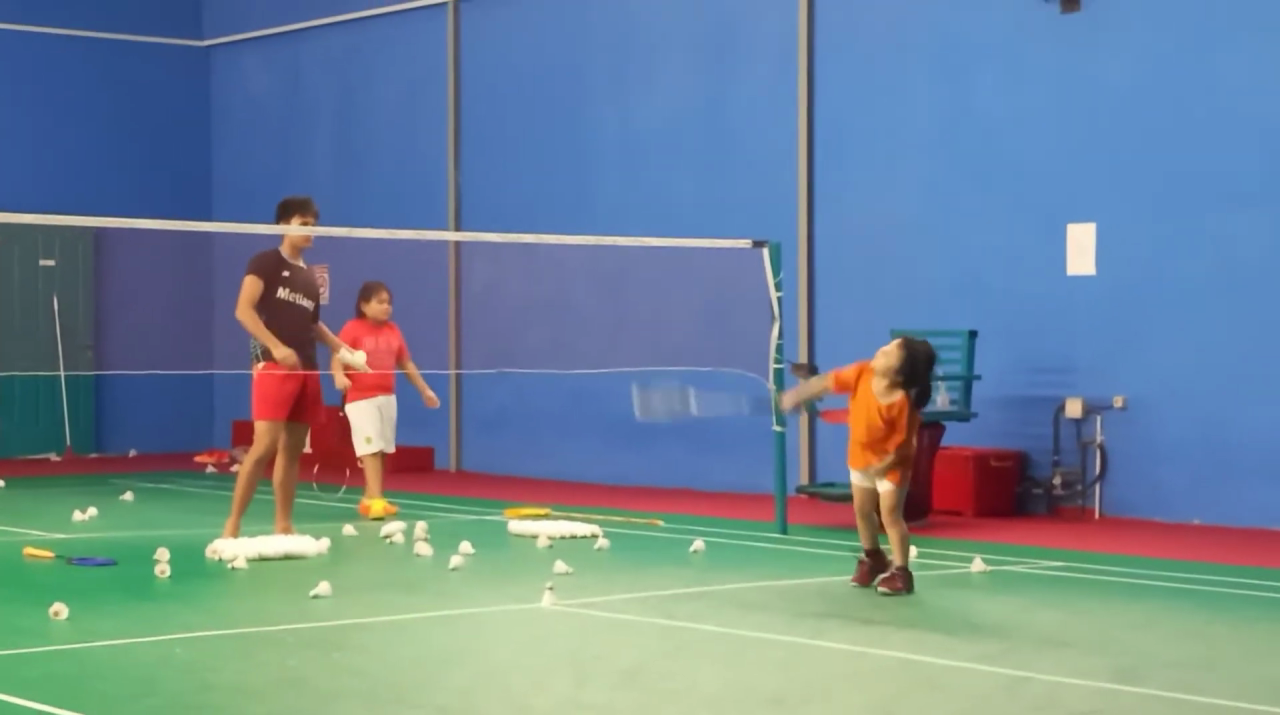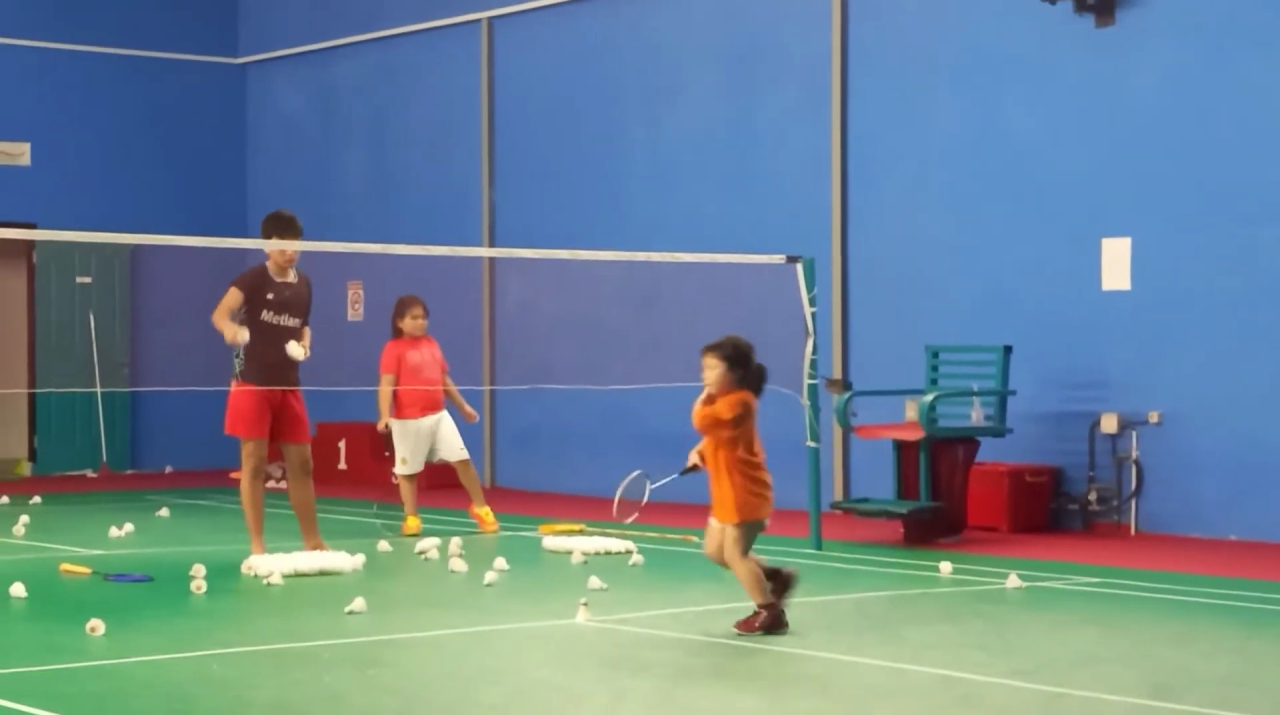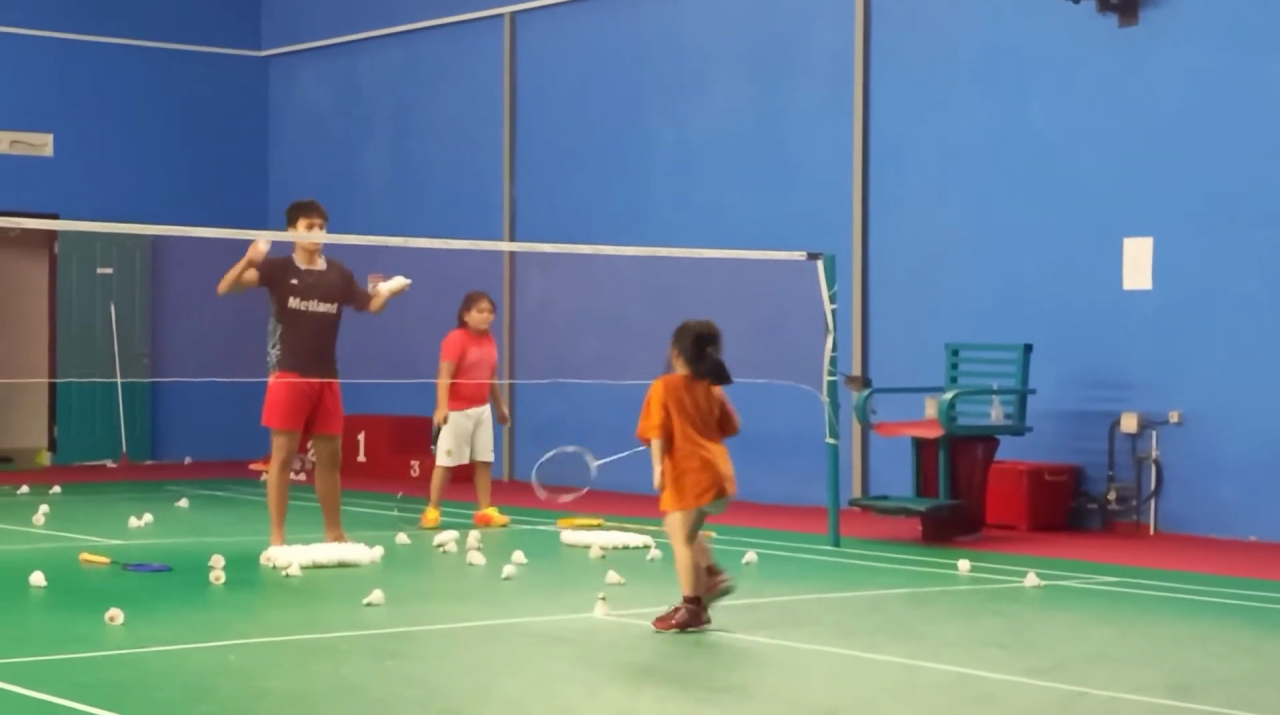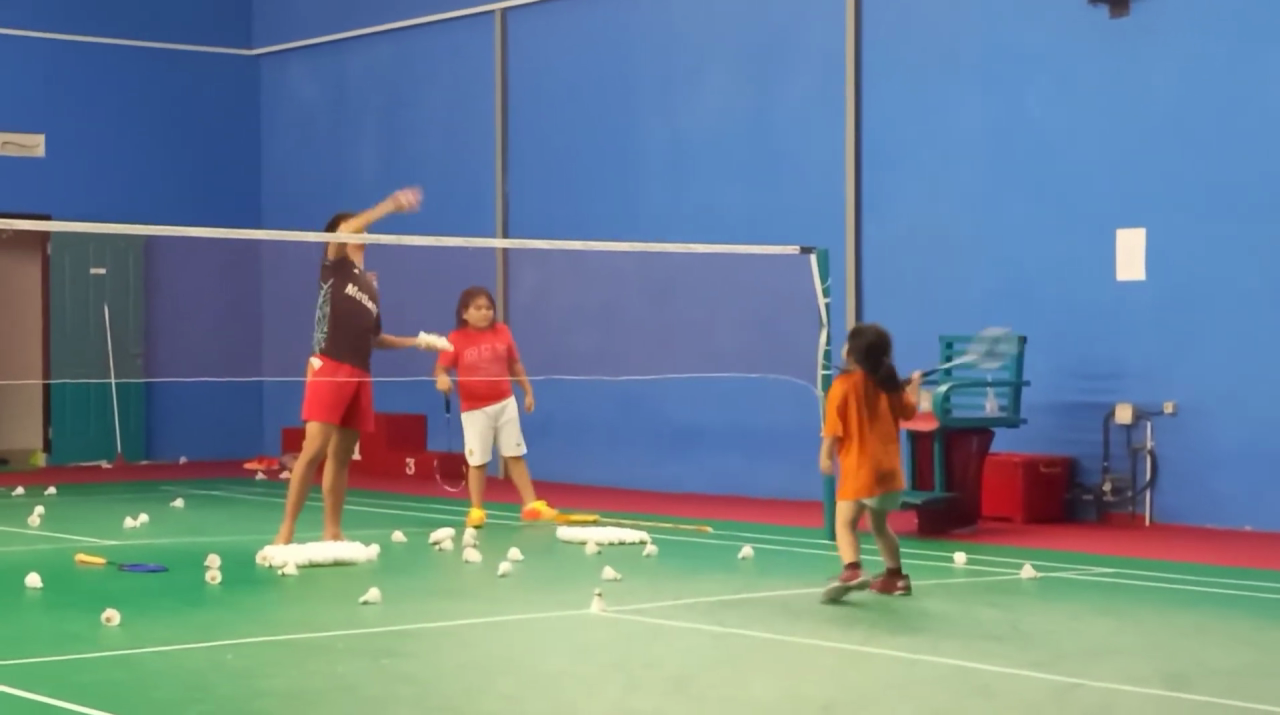
dt=1s
person 1, frame 1
left shoulder: (310, 277)
right shoulder: (265, 262)
right elbow: (243, 309)
left wrist: (343, 348)
right wrist: (275, 347)
left hip: (307, 370)
right hip: (274, 367)
left knee: (292, 449)
right knee: (264, 445)
left ankle: (283, 525)
right ankle: (232, 523)
person 1, frame 2
left shoulder: (303, 285)
right shoulder: (253, 279)
right elbow: (220, 313)
left wrist: (303, 344)
right wrist: (230, 327)
left hip: (289, 386)
right hip: (252, 385)
left knee: (302, 464)
right knee: (254, 464)
left ankle: (313, 542)
right ankle: (257, 546)
person 1, frame 3
left shoulder: (338, 274)
right shoulder: (278, 269)
left elbow: (371, 304)
right elbow: (224, 289)
left wrist: (390, 289)
right wrist: (247, 260)
left hip: (326, 378)
right hip: (289, 376)
left knee: (330, 457)
right knee: (283, 456)
left ankle: (334, 533)
right ankle: (277, 537)
person 1, frame 4
left shoulder: (370, 286)
right shoulder: (336, 263)
right elbow: (344, 233)
left wrist: (419, 340)
right wrist: (391, 205)
left hip: (360, 375)
right hip: (328, 367)
left knee: (341, 456)
right knee: (314, 449)
left ankle: (332, 531)
right ankle: (285, 531)
person 2, frame 1
left shoulder: (903, 404)
right shoulder: (864, 374)
left elbow: (902, 444)
right elbow: (829, 382)
left wrist: (884, 465)
right wrist: (799, 394)
left hip: (891, 465)
right hip: (860, 458)
left knee: (890, 516)
right knee: (862, 510)
left ankle: (900, 572)
right ankle: (873, 558)
person 2, frame 2
left shoulder: (737, 402)
right shoulder: (723, 402)
left elbow: (700, 421)
right elbow: (712, 438)
left wrist: (705, 395)
right wrist: (699, 452)
left hip: (745, 493)
right hip: (729, 492)
left knee: (735, 554)
right knee: (713, 549)
left ankle: (769, 612)
right ankle: (776, 579)
person 2, frame 3
left shoulder: (664, 387)
right shoulder: (713, 390)
left elbow: (656, 431)
right elbow: (730, 428)
left wrist: (657, 466)
left hip: (690, 476)
right hip: (715, 471)
left knee: (681, 539)
right knee: (687, 534)
left ankle: (693, 608)
right ankle: (714, 577)
person 2, frame 4
left shoulder: (843, 385)
right shoulder: (889, 385)
left elbow: (833, 428)
right elbow: (908, 410)
left wrist: (826, 456)
right wrist: (913, 384)
left hip: (859, 472)
right hip: (888, 468)
left knee: (845, 524)
right knee: (878, 524)
left ankle: (852, 571)
right ankle: (895, 576)
person 3, frame 1
left shoulder: (393, 330)
right shoulder: (352, 329)
left elbow: (406, 363)
right elbow: (337, 360)
left wrist: (425, 390)
right wrist: (340, 377)
left hip: (387, 397)
right hip: (360, 399)
left knee: (384, 450)
right knee: (370, 449)
left ankle: (370, 499)
right ankle: (375, 501)
person 3, frame 2
left shoulder: (432, 344)
right shoulder: (394, 349)
left elbow: (444, 379)
right elbow: (386, 385)
left wrist: (462, 405)
right wrist: (385, 415)
left hip: (439, 415)
right hip: (408, 420)
left knee: (462, 459)
right knee: (408, 470)
left ankle: (480, 507)
right ankle: (411, 518)
person 3, frame 3
left shoulder: (489, 341)
right shoulder: (456, 339)
right elbow: (445, 375)
left wrist: (500, 405)
right wrist: (442, 407)
left hip: (482, 409)
right hip: (456, 410)
left knee: (484, 460)
right knee: (446, 461)
left ankle: (485, 510)
right ankle: (432, 510)
person 3, frame 4
left shoulder: (502, 332)
right shoulder: (455, 339)
left elbow: (514, 365)
right elbow: (440, 368)
left wrist: (528, 392)
right wrist: (442, 378)
left hip: (505, 403)
right hip: (475, 408)
left knee: (515, 455)
right knee: (477, 460)
left ankle: (533, 505)
right ankle: (476, 510)
